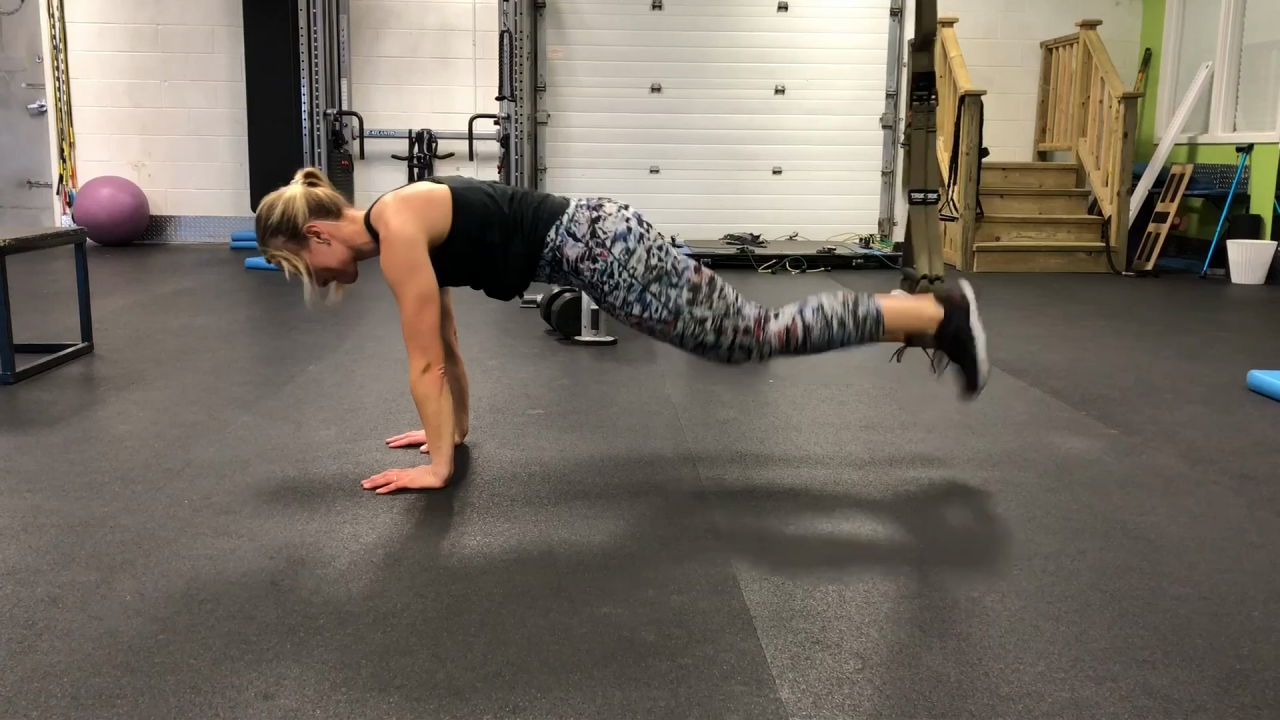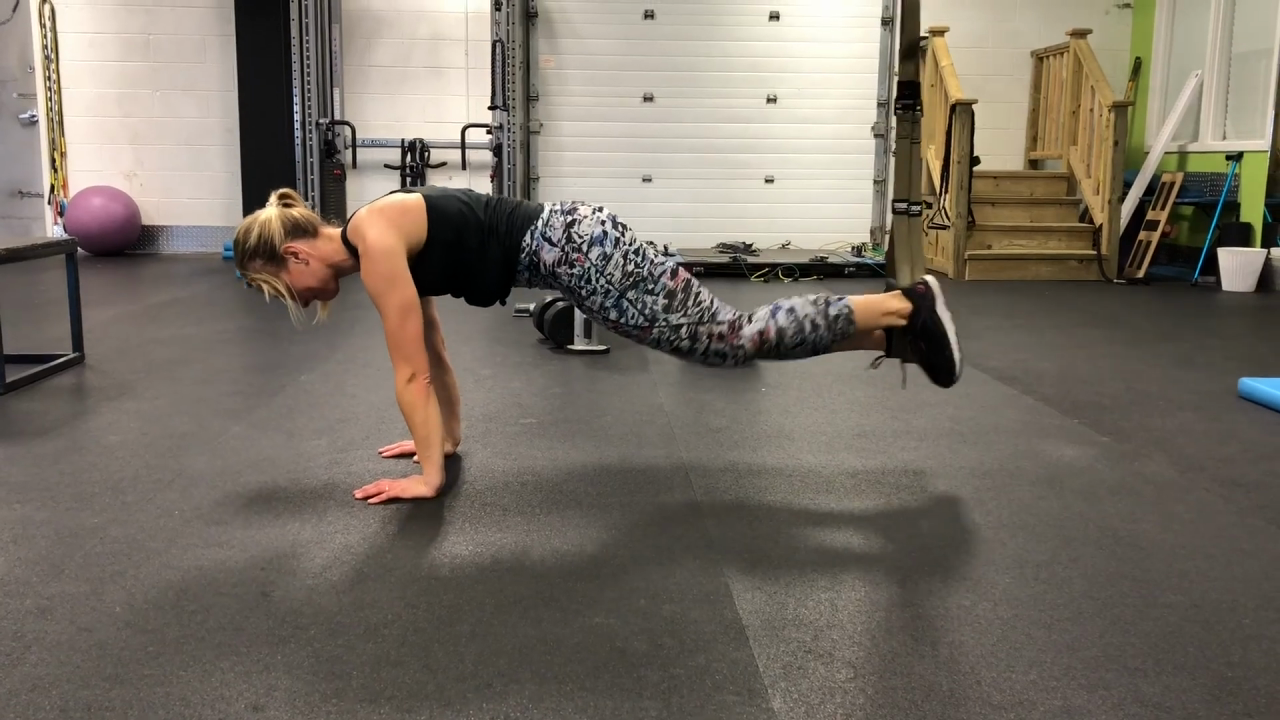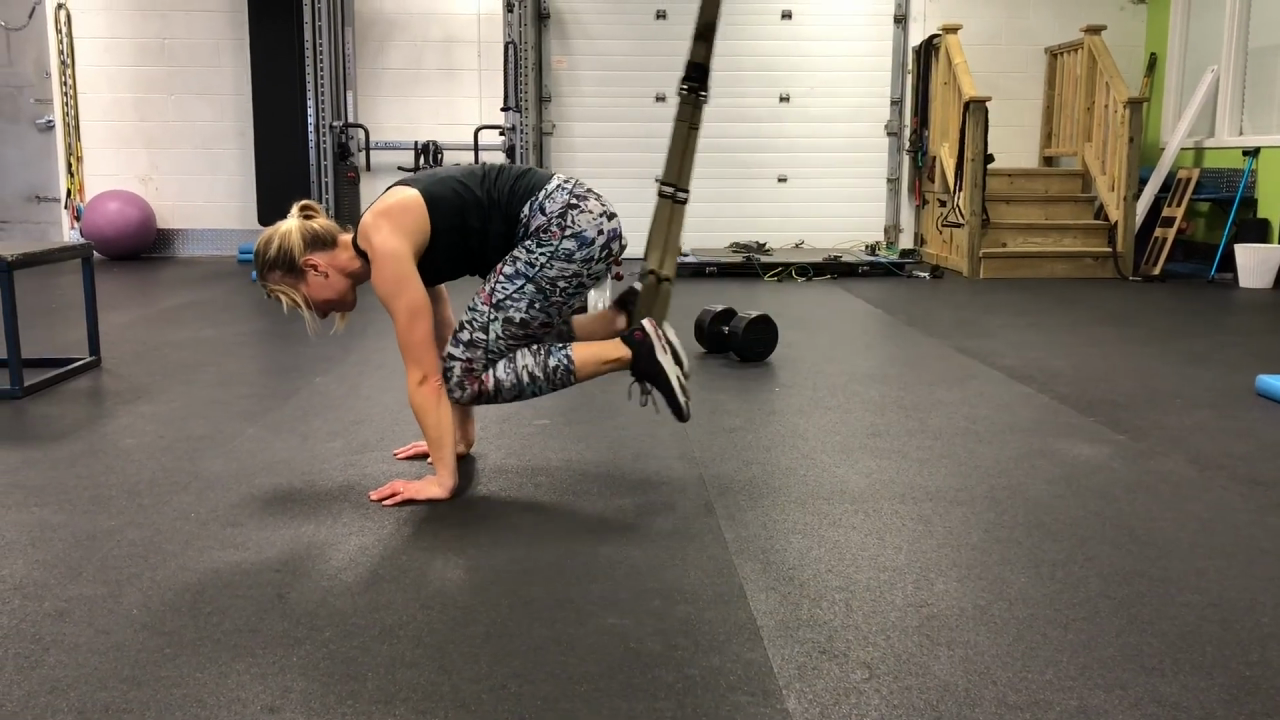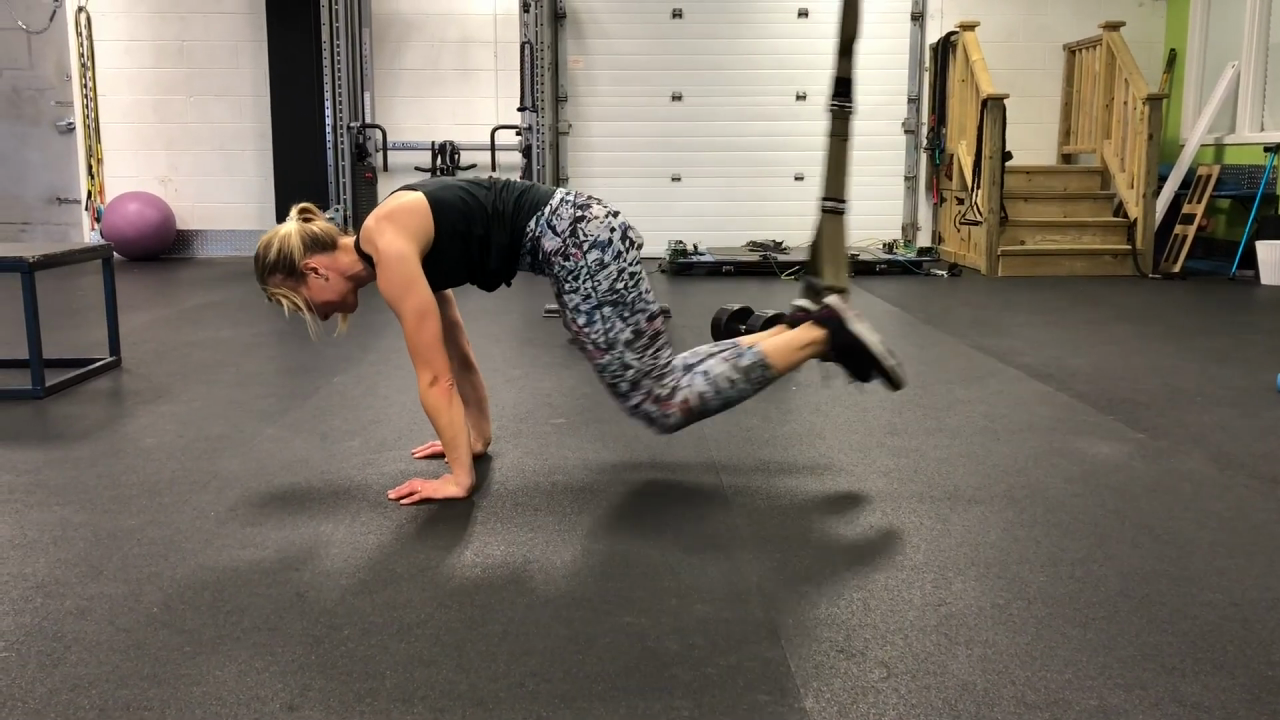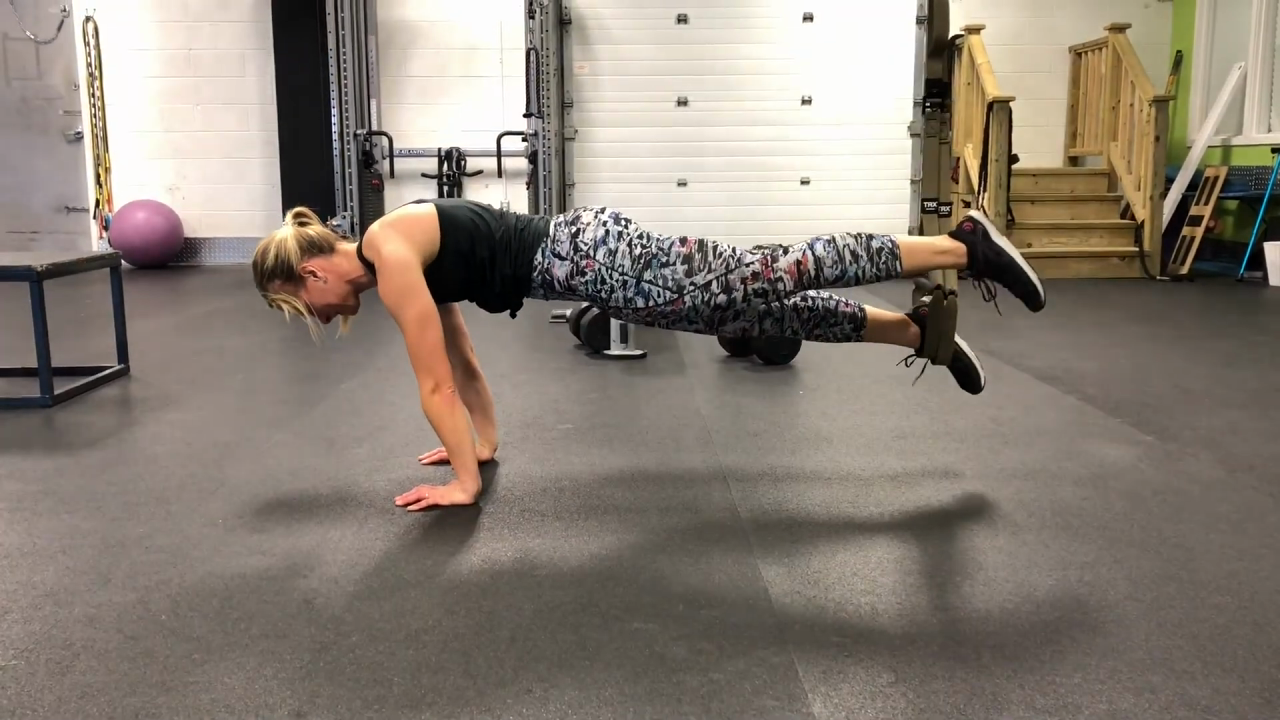
dt=1s
person 1, frame 1
left shoulder: (396, 229)
right shoulder: (404, 228)
left elbow: (427, 361)
right elbow: (445, 349)
left wrist: (437, 466)
right wrist: (454, 429)
left hip: (597, 246)
right hip: (593, 245)
left knee: (753, 333)
right knee: (742, 332)
left ankle: (938, 316)
right ankle: (896, 317)
person 1, frame 2
left shoulder: (373, 242)
right shoulder: (388, 244)
left elbow: (412, 372)
right elbow: (434, 356)
left wrist: (430, 476)
right wrist: (447, 436)
left hip: (572, 247)
right hip: (567, 248)
left knee: (733, 336)
right knee: (728, 334)
left ankle: (905, 308)
right ankle: (896, 333)
person 1, frame 3
left shoulder: (385, 247)
right shoulder: (396, 236)
left elbow: (426, 375)
right elbow: (443, 348)
left wrist: (444, 478)
right wrist: (461, 437)
left hip: (567, 225)
right hip: (574, 219)
left knee: (467, 375)
right knee: (501, 358)
left ankle: (629, 351)
right ankle: (625, 323)
person 1, frame 4
left shoulder: (386, 248)
right shoulder: (408, 247)
left elbow: (435, 376)
right elbow: (457, 356)
left wrist: (459, 476)
right wrist: (475, 436)
left hip: (576, 238)
right hip: (582, 235)
left knee: (661, 399)
right knee: (649, 380)
left ankle: (819, 333)
right ankle: (795, 331)
person 1, frame 5
left shoulder: (388, 255)
right shoulder: (407, 258)
left elbow: (436, 382)
right elbow: (461, 361)
left wrist: (465, 482)
right wrist: (484, 443)
left hip: (595, 257)
right hip: (590, 257)
left knee: (775, 278)
right knee: (768, 305)
left ankle: (964, 248)
right ankle: (920, 331)
